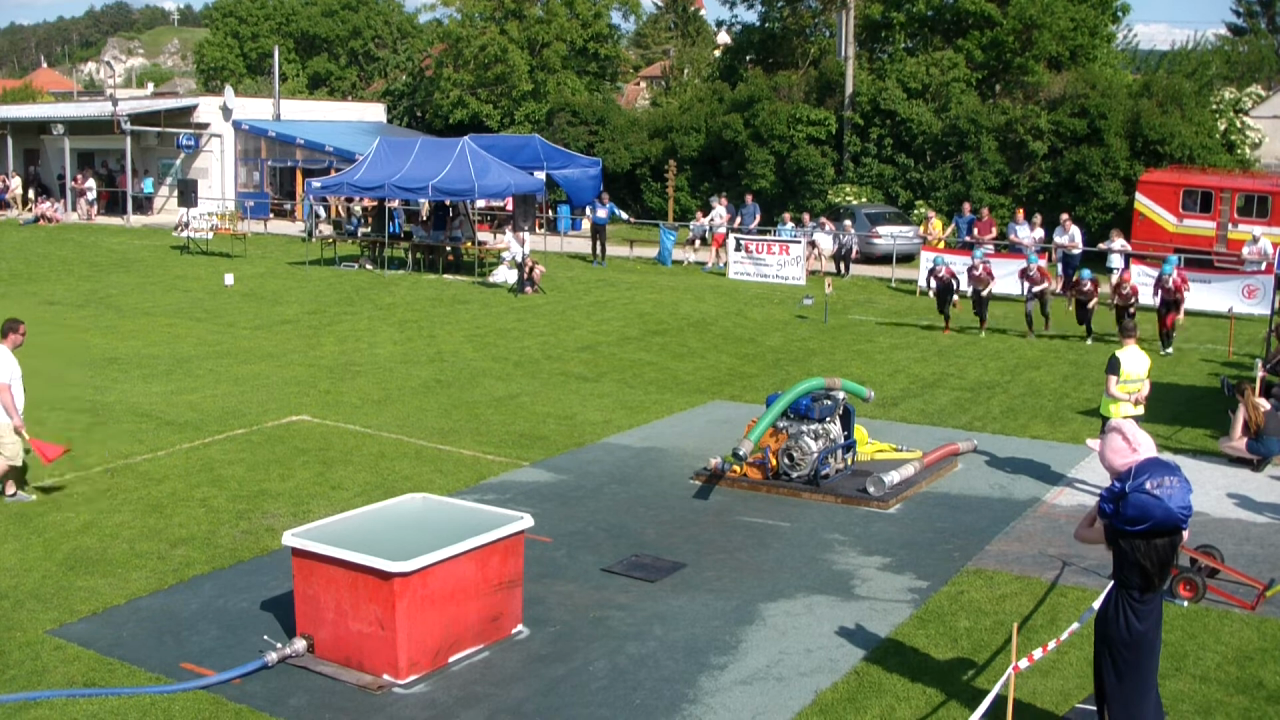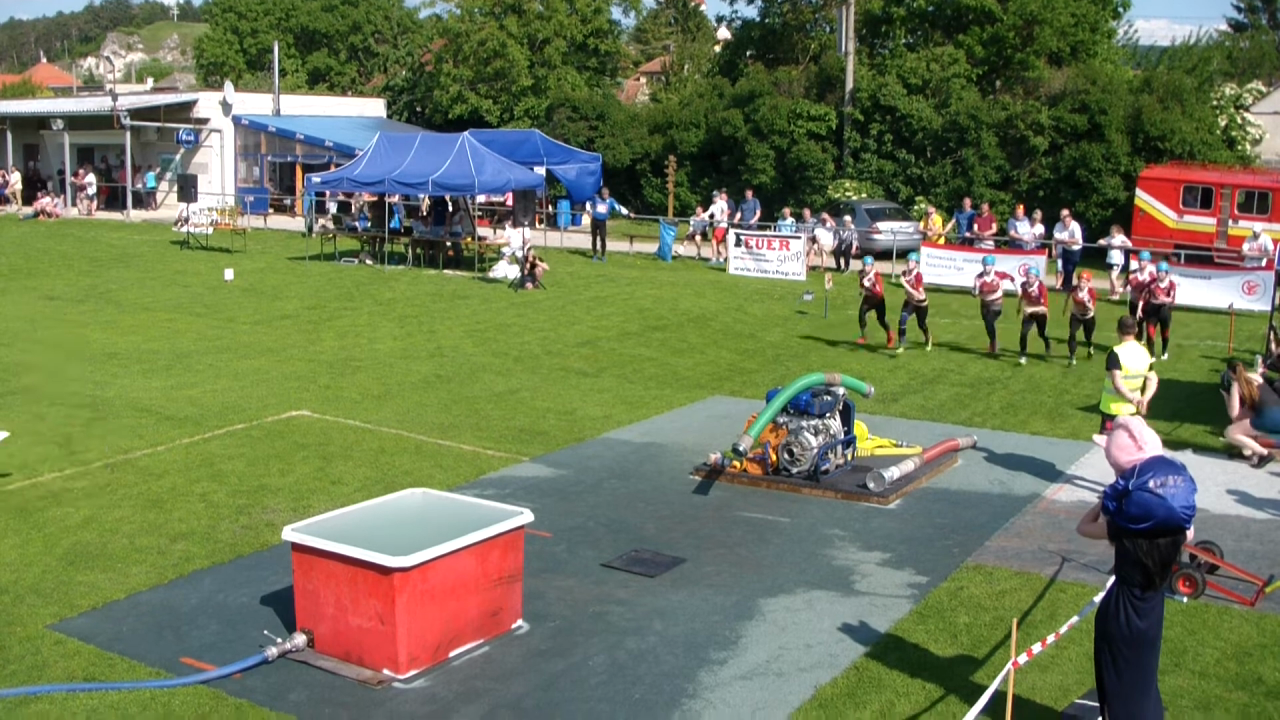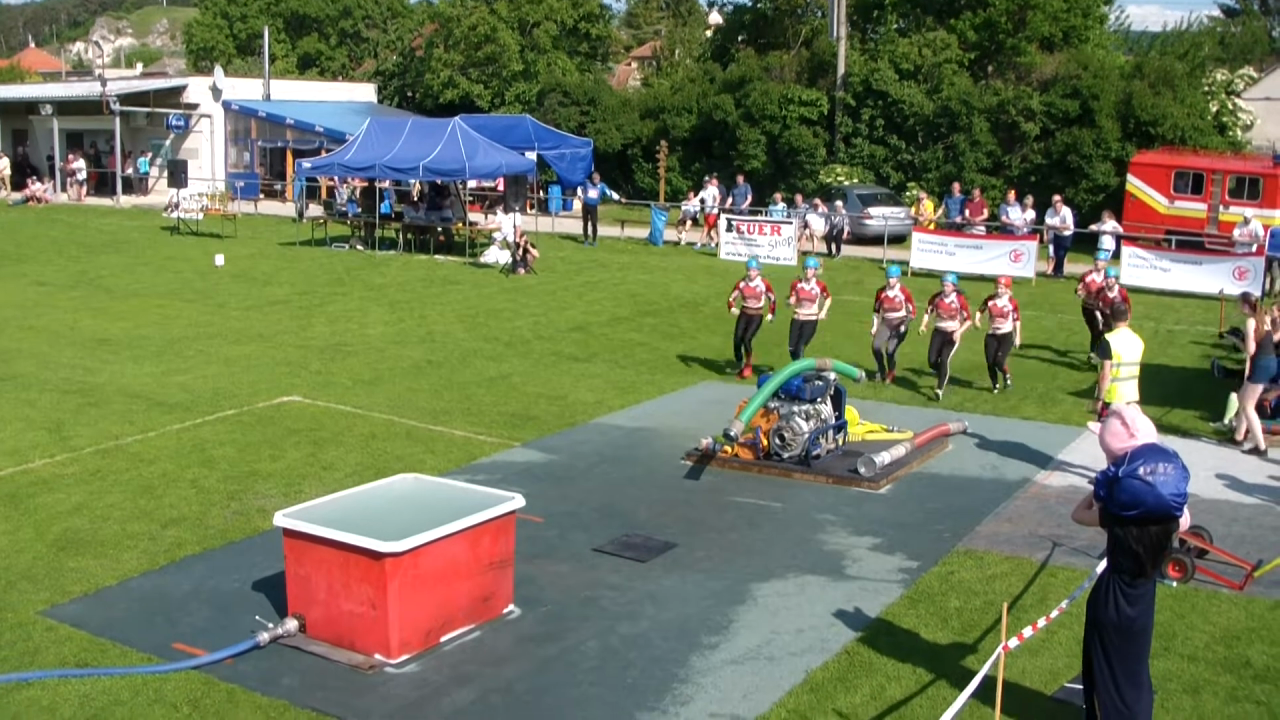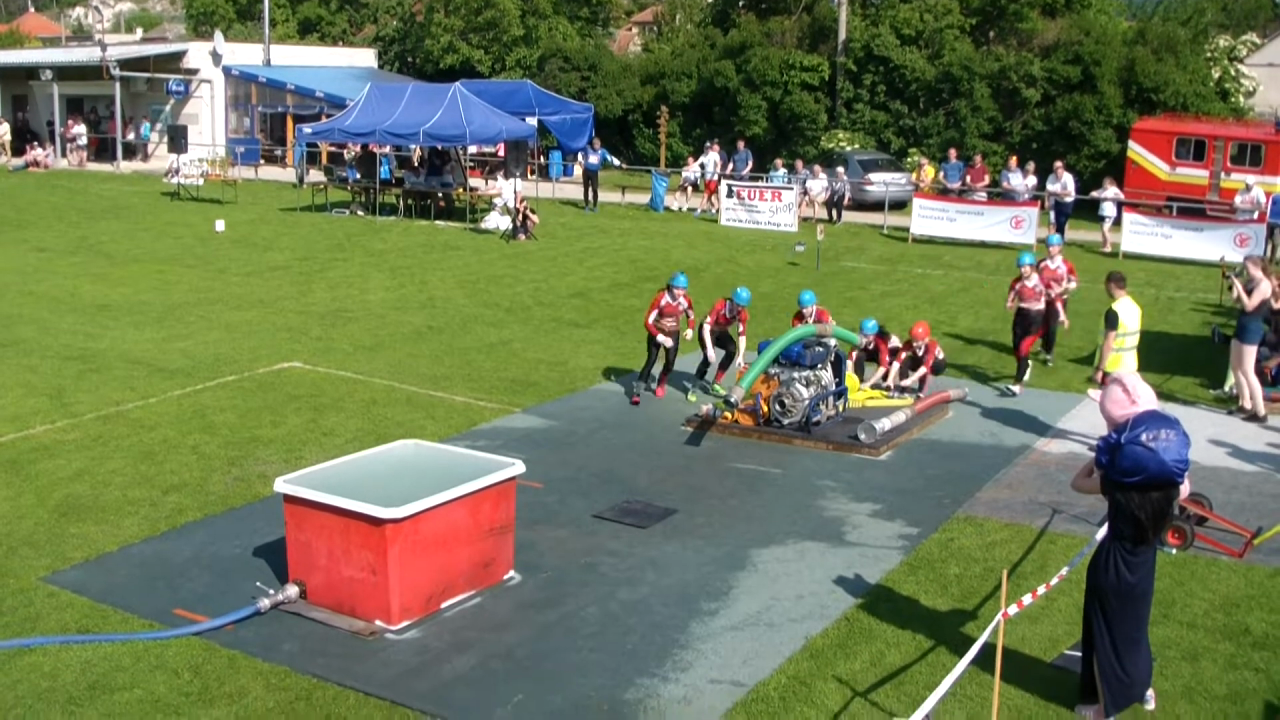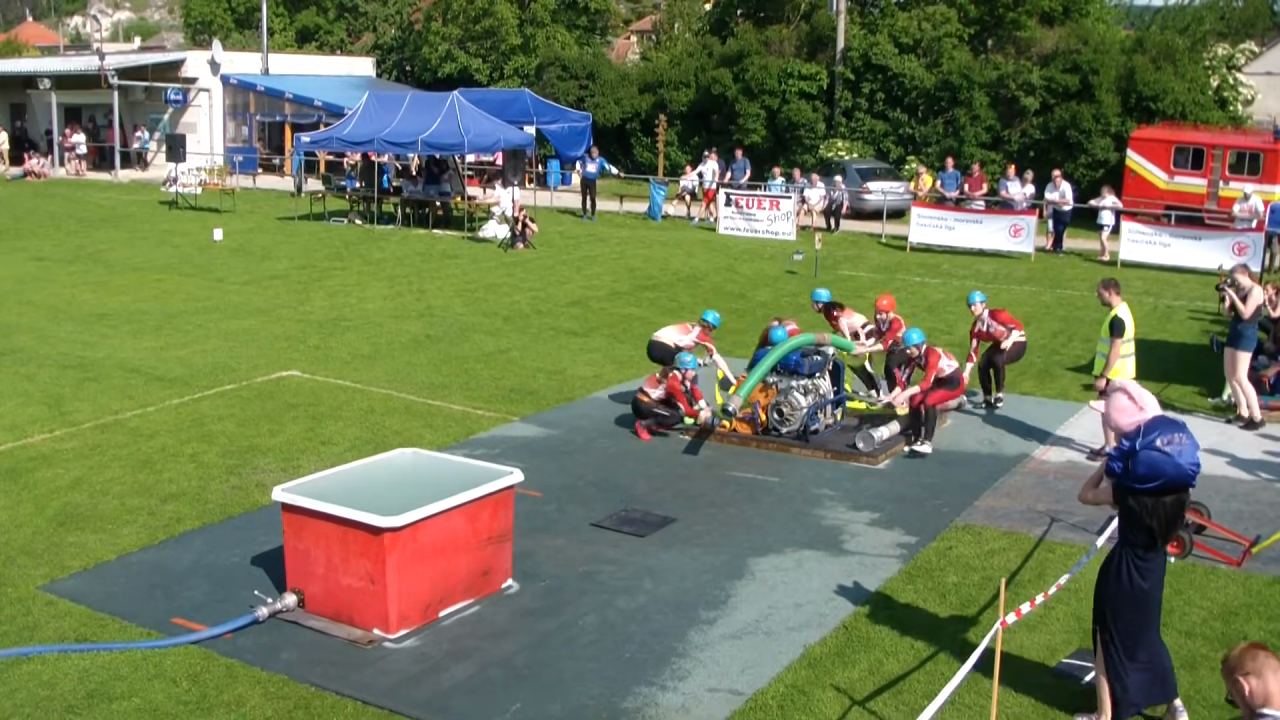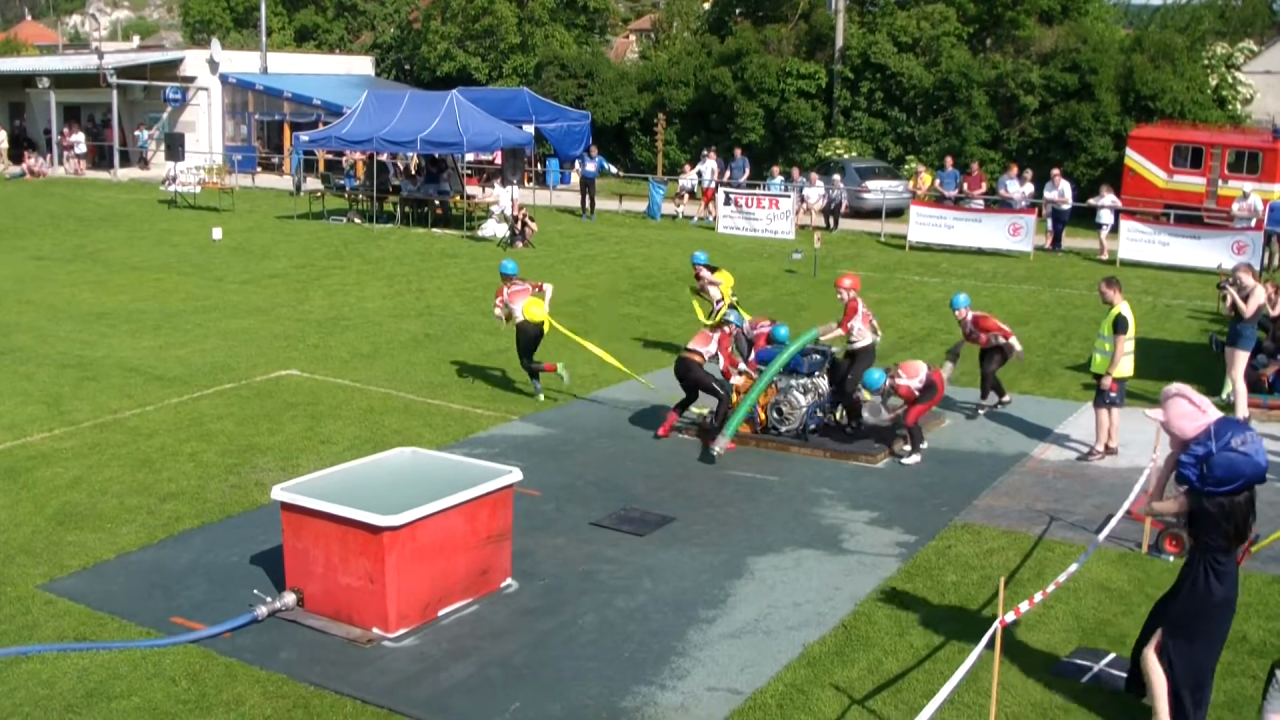
dt=0.7s
person 1, frame 1
left shoulder: (1122, 532)
right shoulder: (1173, 528)
left elbow: (1081, 532)
left wrist: (1105, 502)
left hip: (1121, 615)
right hip: (1150, 610)
left knee: (1121, 694)
right knee: (1142, 683)
person 1, frame 2
left shoulder: (1126, 526)
right shoulder: (1177, 524)
left elbow: (1084, 526)
right elbow: (1186, 534)
left wrist: (1110, 499)
left hip: (1122, 610)
right hip: (1152, 605)
left knee: (1120, 682)
right knee: (1143, 674)
person 1, frame 3
left shoulder: (1117, 513)
right shoulder: (1171, 512)
left elbow: (1079, 513)
right elbow: (1183, 521)
left wrist: (1103, 485)
left hip: (1114, 595)
right hip: (1144, 589)
left knee: (1108, 663)
right knee: (1135, 655)
person 1, frame 4
left shoulder: (1118, 481)
right shoulder: (1170, 478)
left elbow: (1078, 481)
right elbow: (1183, 489)
left wrist: (1105, 453)
left hip: (1113, 562)
right hip: (1143, 559)
left knee: (1106, 632)
right knee: (1133, 624)
right ankle: (1141, 688)
person 1, frame 5
left shoulder: (1128, 488)
right shoulder: (1176, 482)
left elbow: (1085, 494)
left wrist: (1111, 458)
left hip: (1124, 568)
right hip: (1153, 565)
left knee: (1111, 642)
right knee: (1144, 634)
person 1, frame 6
left shoulder: (1204, 494)
right shoulder: (1232, 480)
left elbow: (1153, 506)
left wrist: (1168, 466)
right wrist: (1178, 464)
left hip: (1203, 577)
right hip: (1220, 574)
left knee: (1153, 651)
right knee: (1192, 656)
